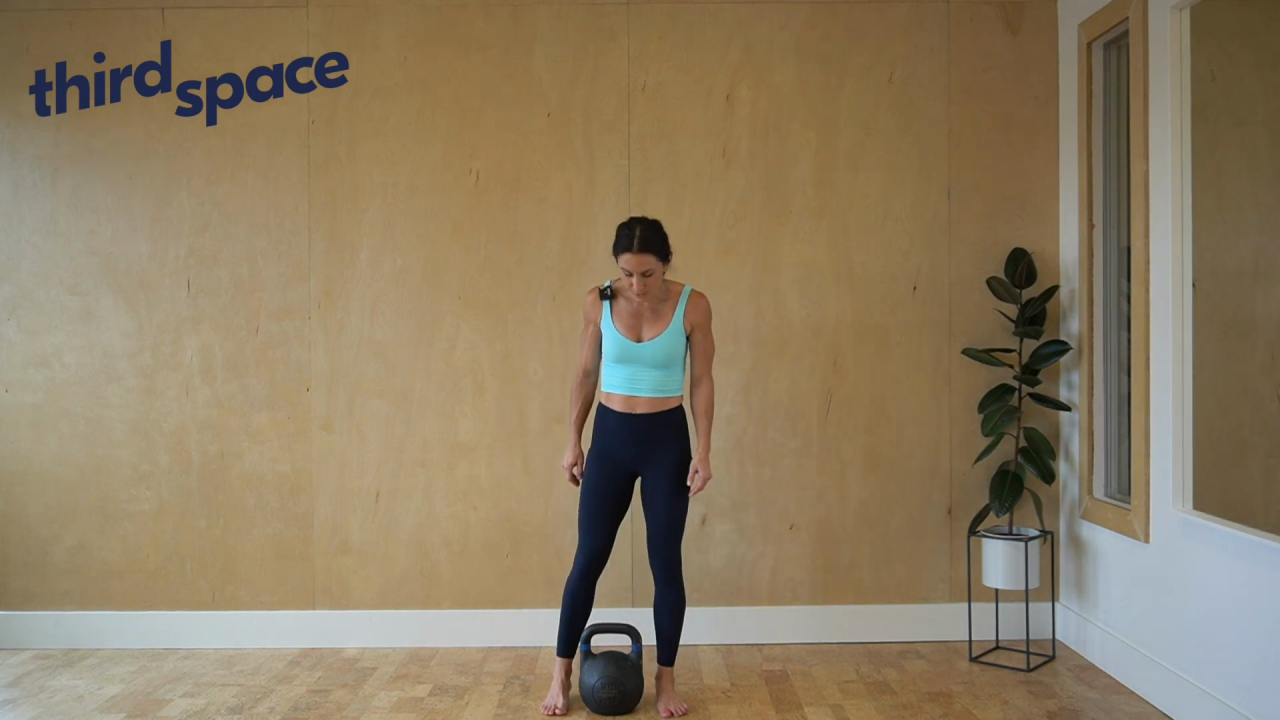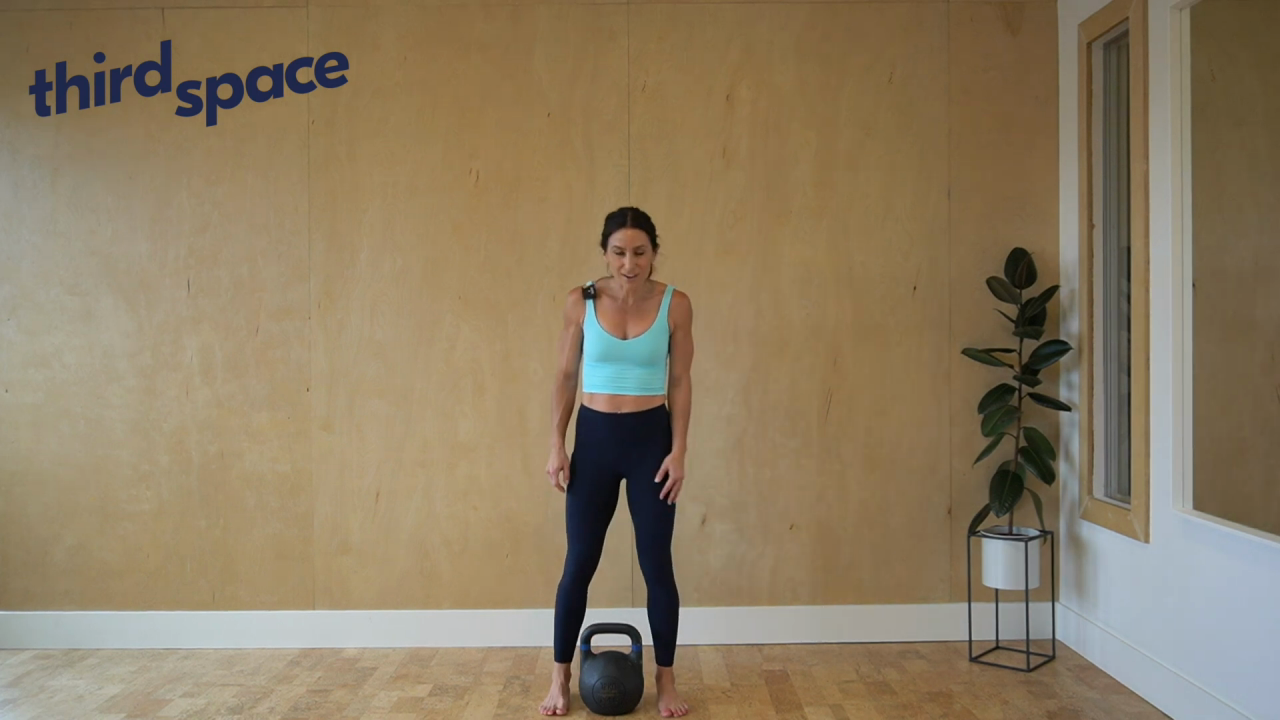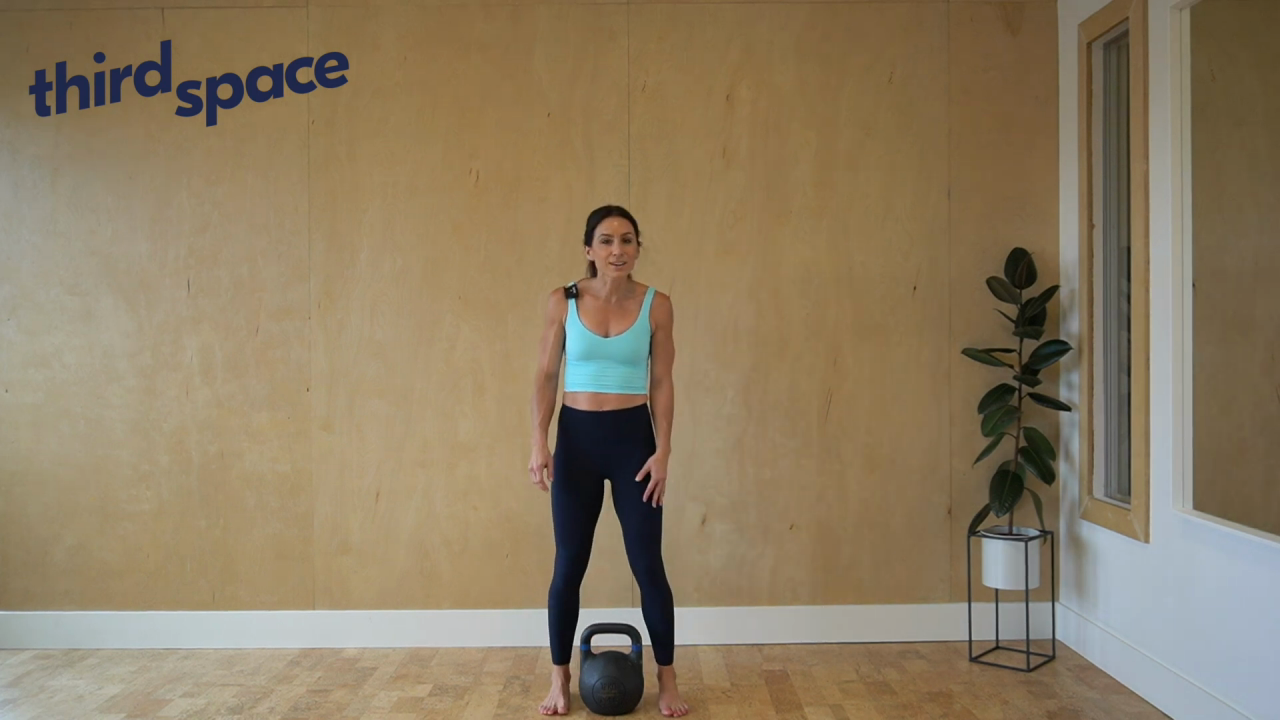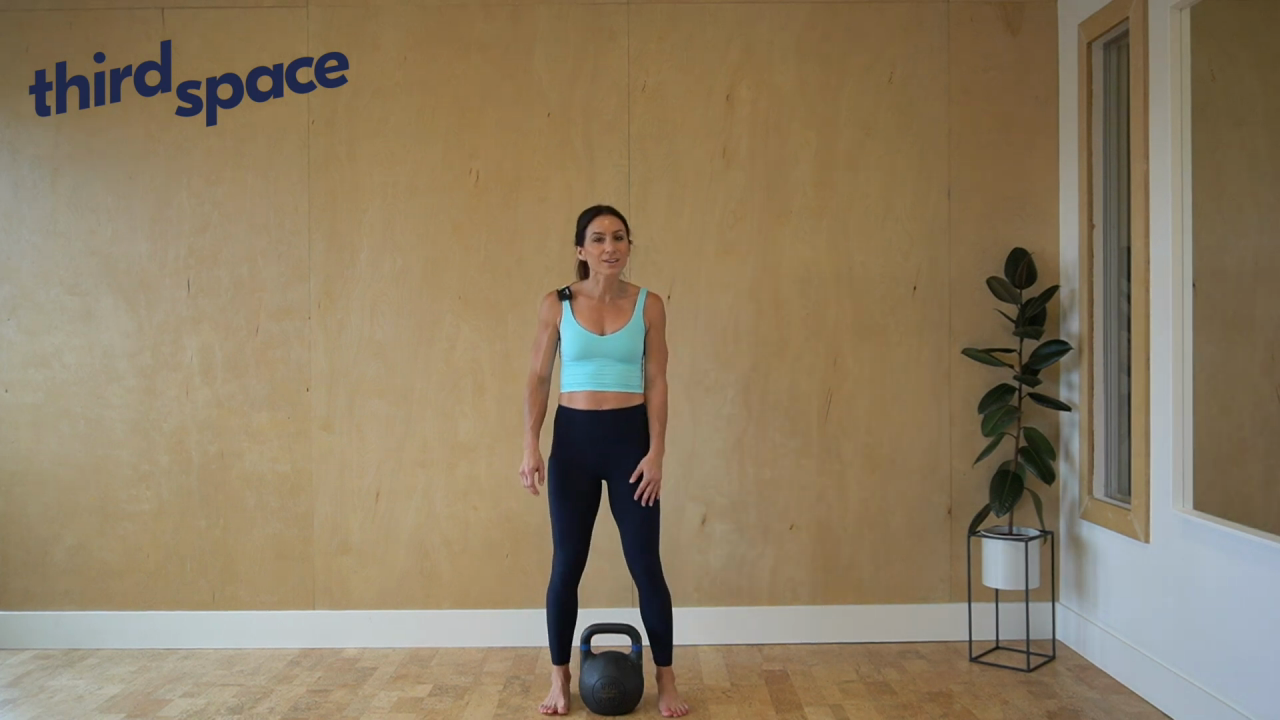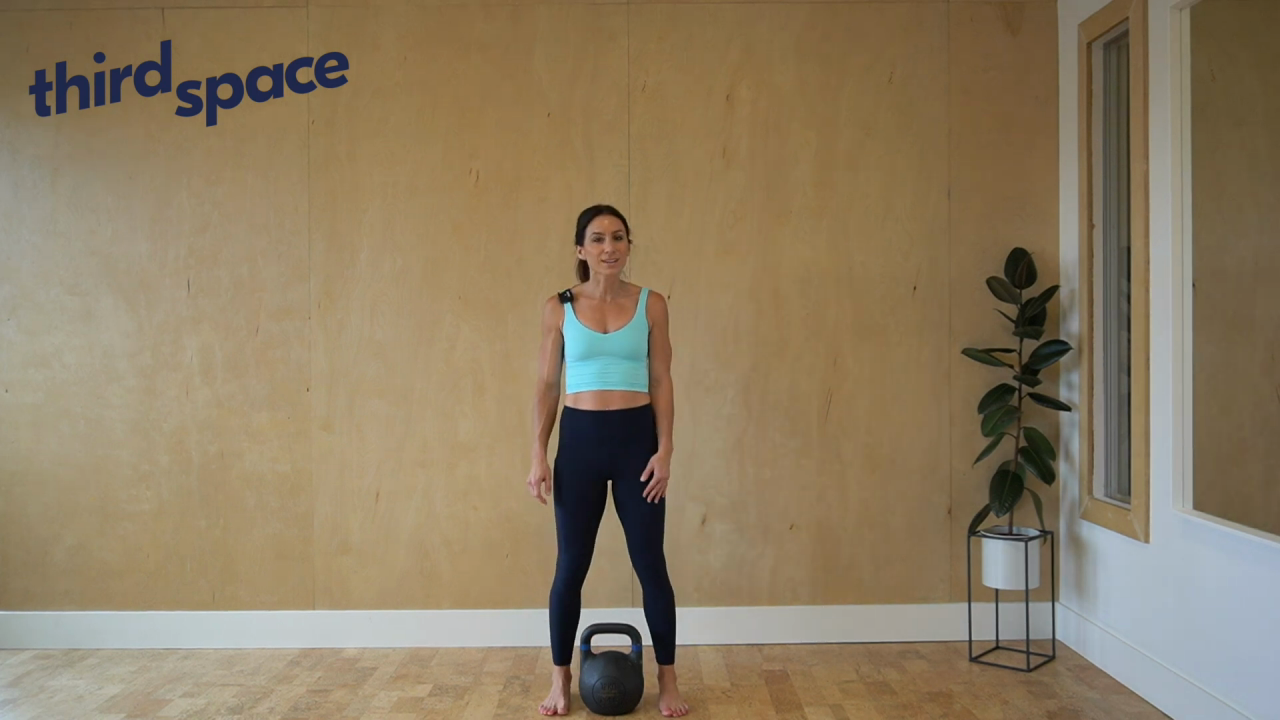
dt=0.2s
person 1, frame 1
left shoulder: (692, 305)
right shoulder: (598, 301)
left elbow: (701, 382)
right elbow: (585, 374)
left wrist: (703, 451)
right wrist: (573, 441)
left hip: (667, 440)
right hip: (611, 437)
left knee: (666, 564)
right knee: (588, 559)
left ankle: (665, 679)
right ankle: (561, 674)
person 1, frame 2
left shoulder: (675, 304)
right shoulder: (581, 301)
left elbow: (680, 382)
right elbow: (565, 376)
left wrist: (679, 450)
right wrist: (556, 446)
left hip: (650, 439)
right hip: (594, 438)
left knee: (656, 565)
right knee: (579, 564)
left ankle: (666, 679)
right ankle: (560, 677)
person 1, frame 3
left shoulder: (656, 305)
right shoulder: (562, 301)
left elbow: (661, 382)
right elbow: (545, 375)
left wrist: (662, 451)
right wrist: (539, 442)
left hip: (633, 438)
right hip: (576, 437)
left knee: (648, 564)
right knee: (569, 565)
left ankle: (666, 678)
right ankle: (560, 678)
person 1, frame 4
left shoulder: (649, 305)
right shoulder: (556, 304)
left elbow: (655, 383)
right elbow: (538, 378)
left wrist: (656, 452)
right wrist: (530, 445)
left hip: (629, 439)
right hip: (573, 438)
left knee: (645, 565)
right knee: (567, 565)
left ankle: (665, 678)
right ankle: (560, 678)
person 1, frame 5
left shoulder: (651, 304)
right shoulder: (558, 308)
left elbow: (661, 382)
right elbow: (547, 385)
left wrist: (664, 450)
right wrist: (539, 455)
left hip: (637, 439)
right hip: (579, 440)
left knee: (650, 564)
right knee: (571, 565)
left ankle: (667, 678)
right ankle: (560, 678)
